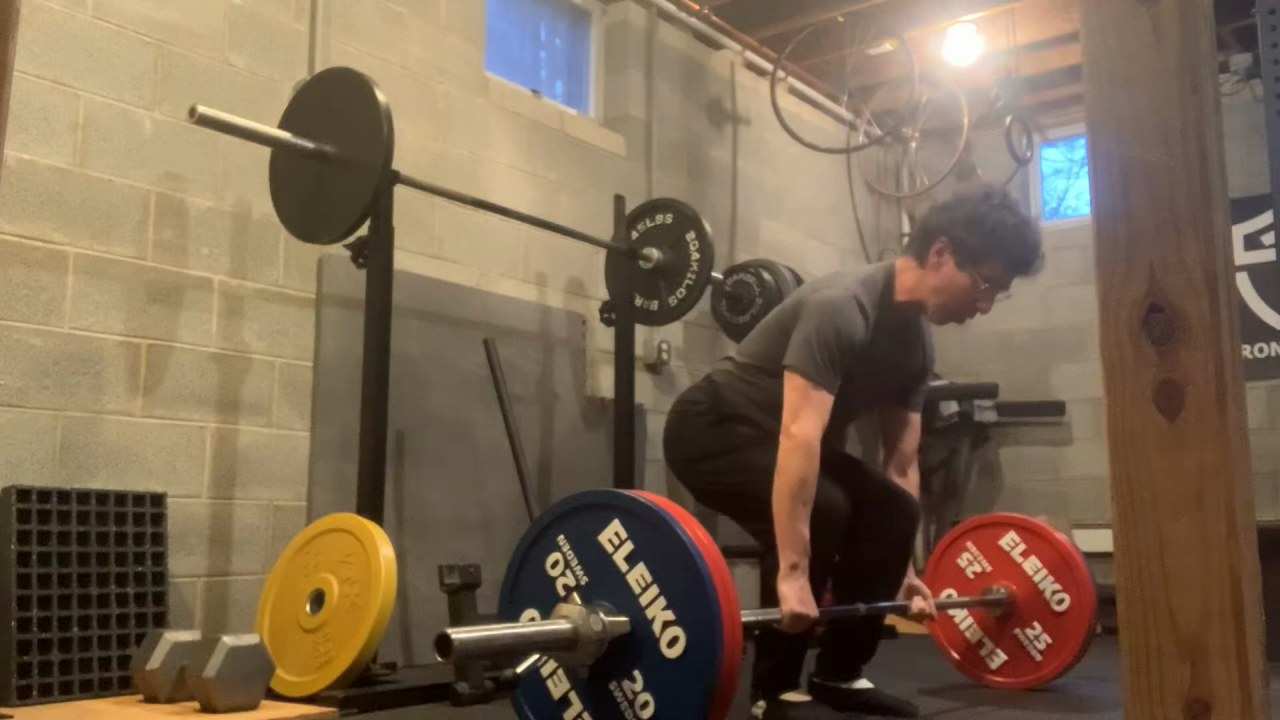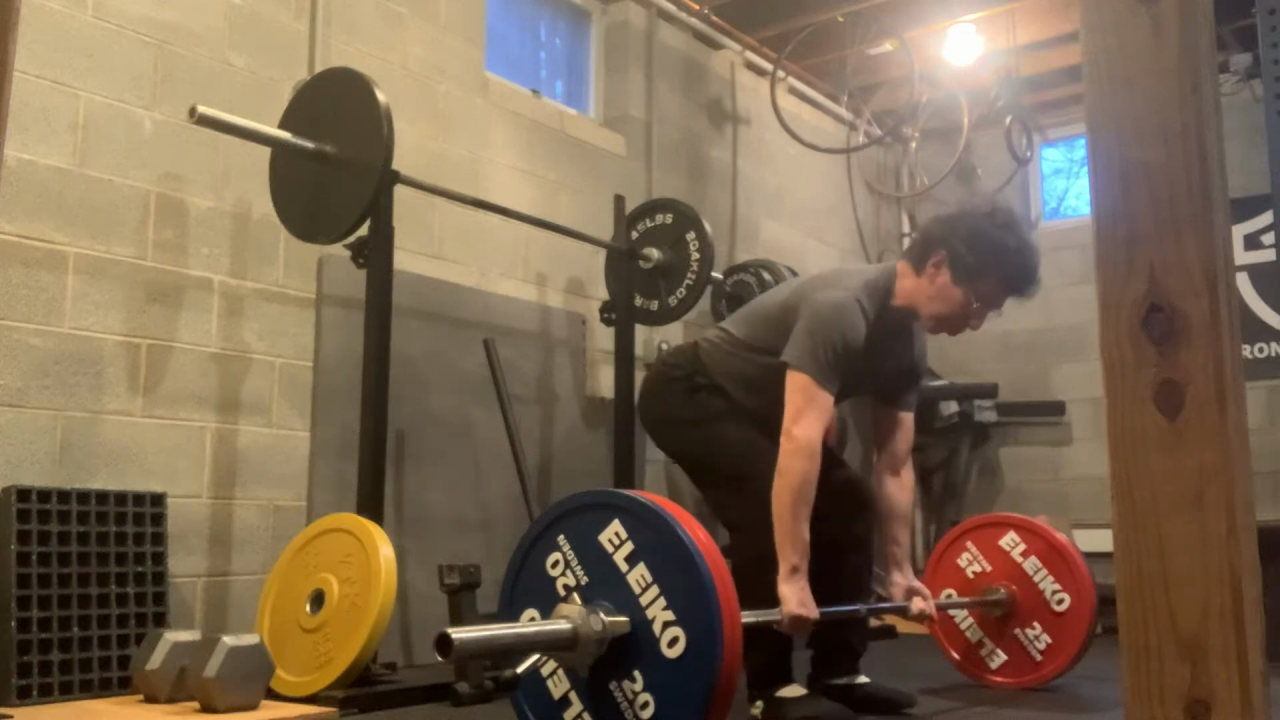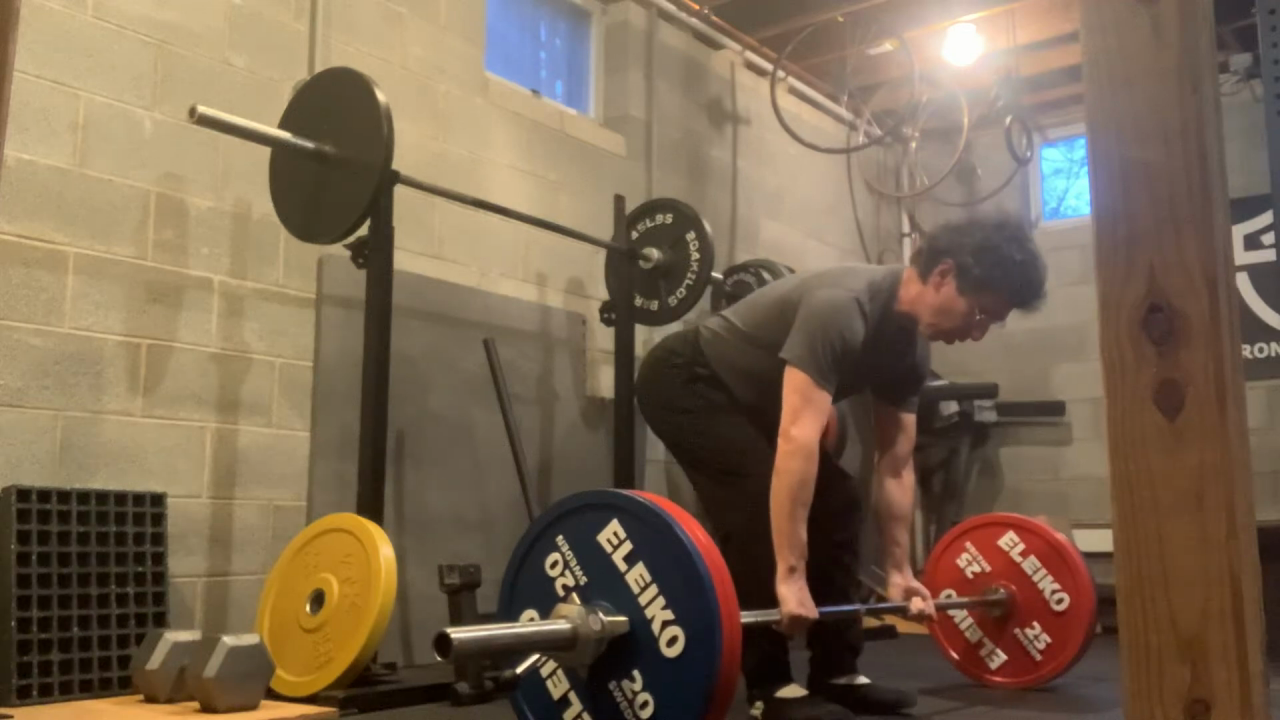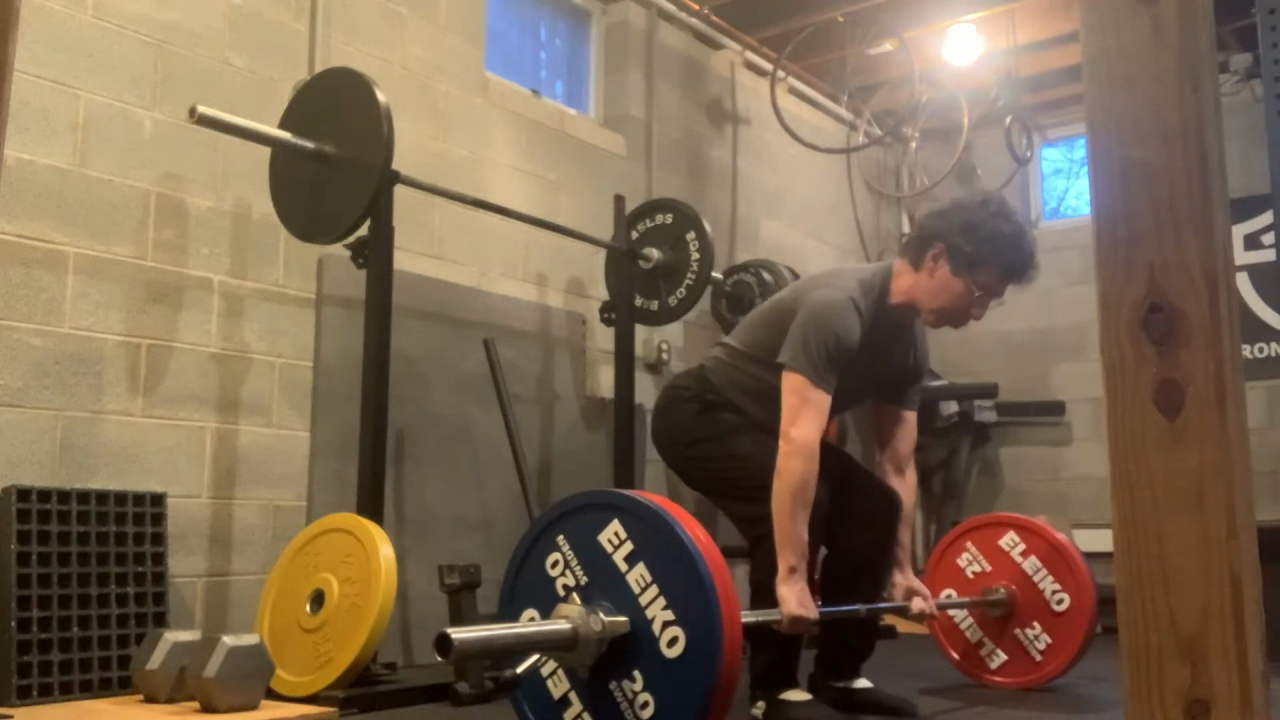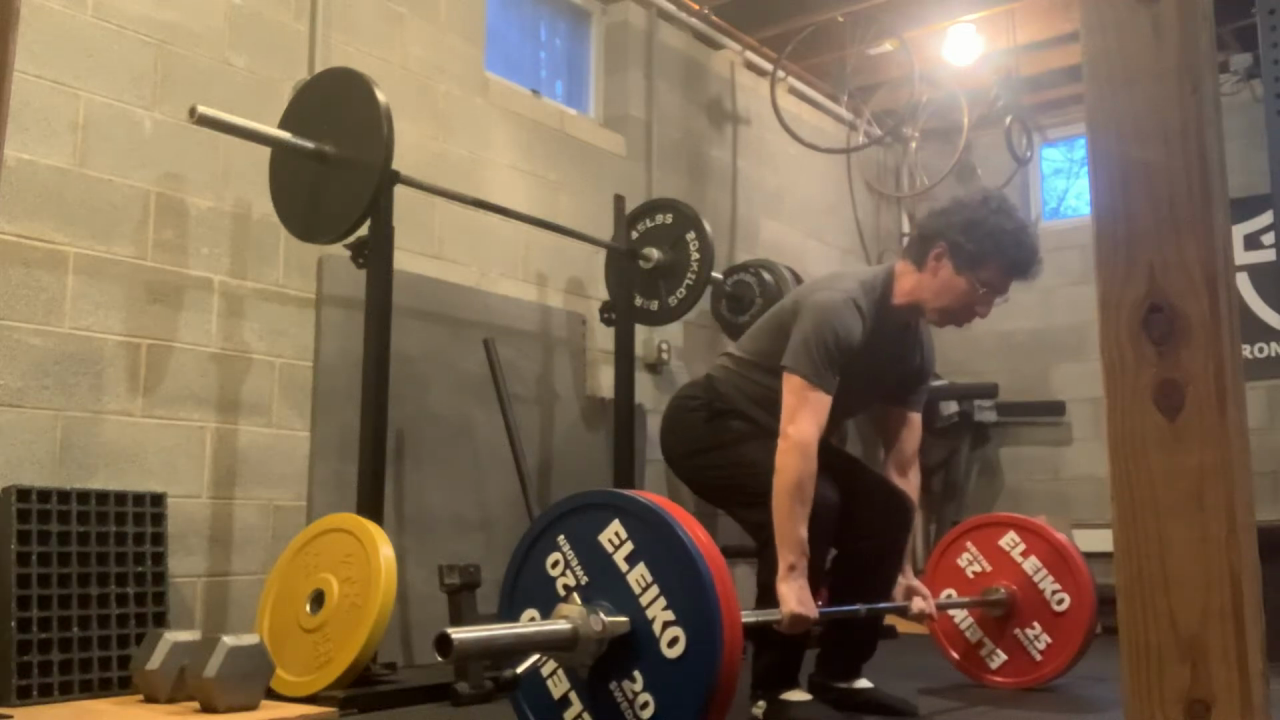
dt=1s
person 1, frame 1
left shoulder: (916, 340)
right shoulder: (841, 306)
left elbow: (902, 462)
right elbow: (799, 437)
left wrist: (904, 572)
right wrist: (793, 574)
left hip: (773, 439)
right hip: (711, 429)
left knee: (892, 511)
right knee: (820, 510)
left ankle: (839, 674)
person 1, frame 2
left shoulder: (908, 342)
right shoulder: (841, 307)
left elbow: (895, 465)
right elbow: (800, 439)
left wrist: (899, 571)
right wrist: (792, 576)
left hip: (753, 408)
right hip: (688, 393)
left knee: (848, 499)
right knee: (770, 503)
left ankle: (838, 672)
person 1, frame 3
left shoulder: (909, 344)
right shoulder: (841, 307)
left elbow: (896, 466)
right elbow: (797, 440)
left wrist: (899, 571)
right wrist: (790, 576)
left hip: (748, 396)
right hip: (686, 380)
left knee: (834, 500)
right knee: (760, 501)
left ankle: (836, 673)
person 1, frame 4
left shoulder: (909, 342)
right shoulder: (836, 307)
left elbow: (898, 466)
right elbow: (797, 442)
left wrist: (901, 570)
right wrist: (791, 577)
left hip: (761, 422)
right hip: (700, 414)
left knee: (873, 507)
right knee: (800, 506)
left ankle: (839, 675)
person 1, frame 5
left shoulder: (914, 345)
right shoulder: (838, 309)
left elbow: (903, 465)
right elbow: (796, 441)
left wrist: (902, 571)
right wrist: (791, 576)
left hip: (773, 432)
right hip: (709, 425)
left knee: (885, 510)
right knee: (813, 506)
left ankle: (839, 675)
